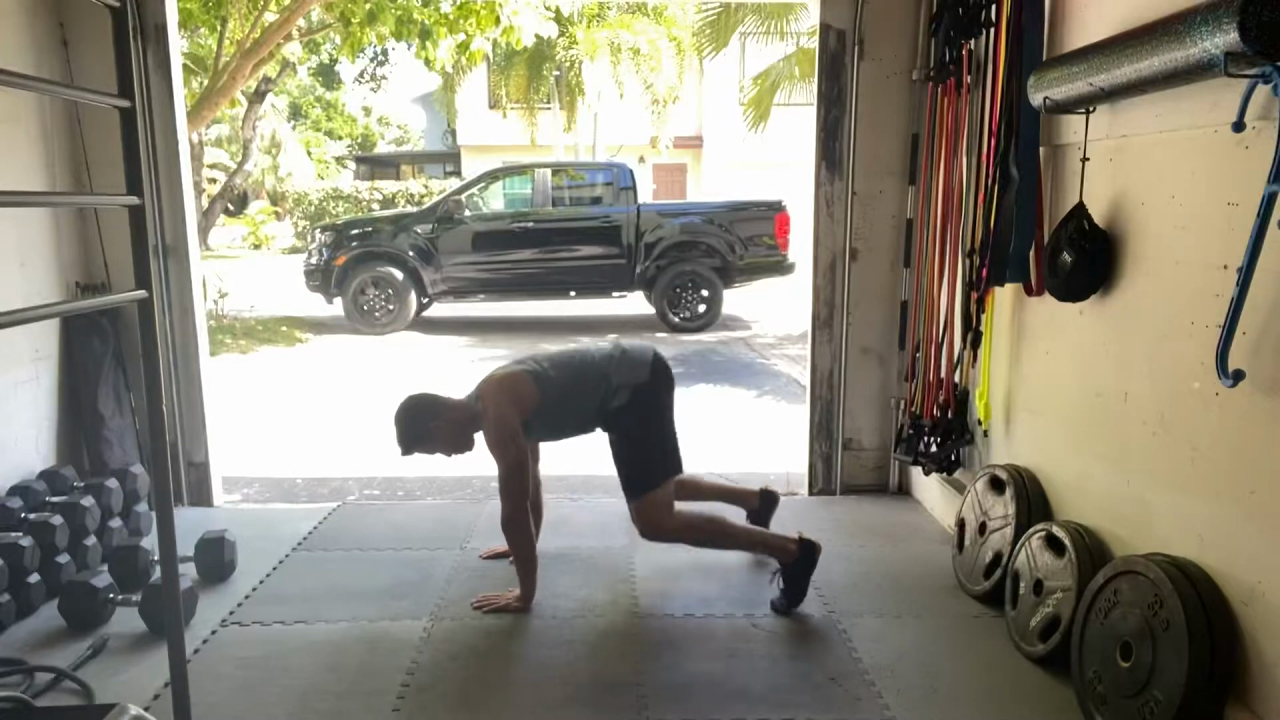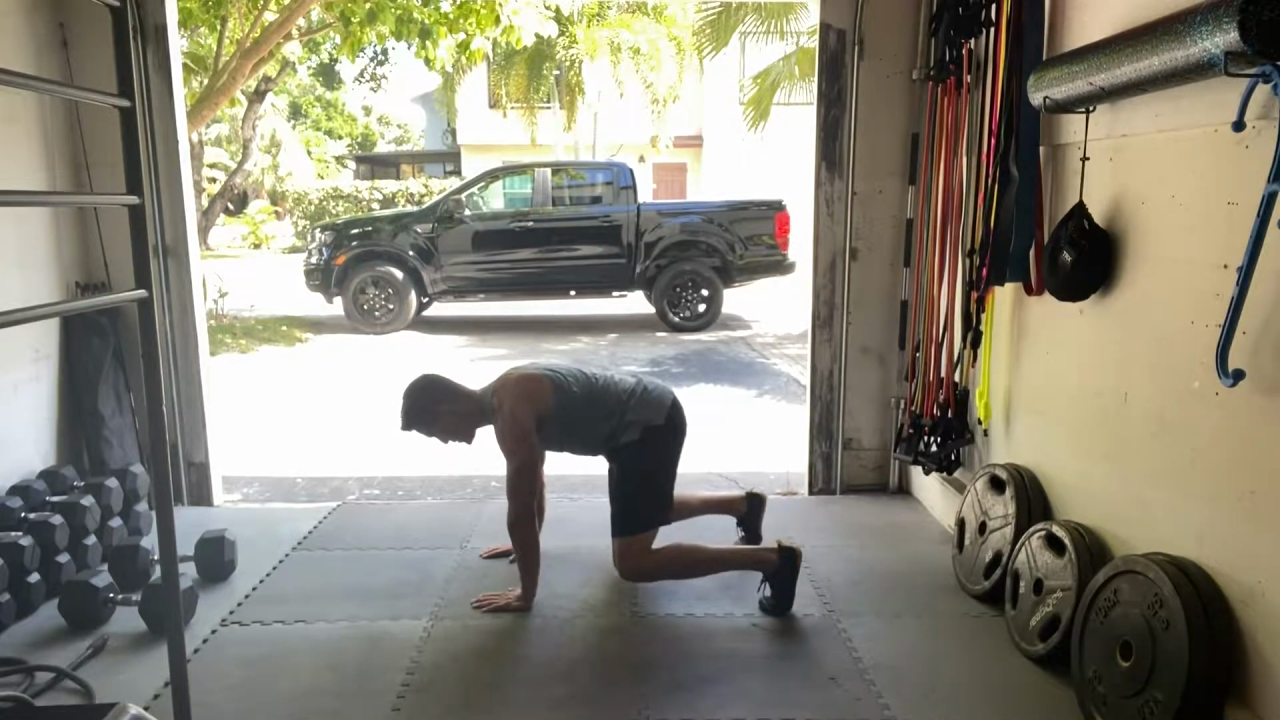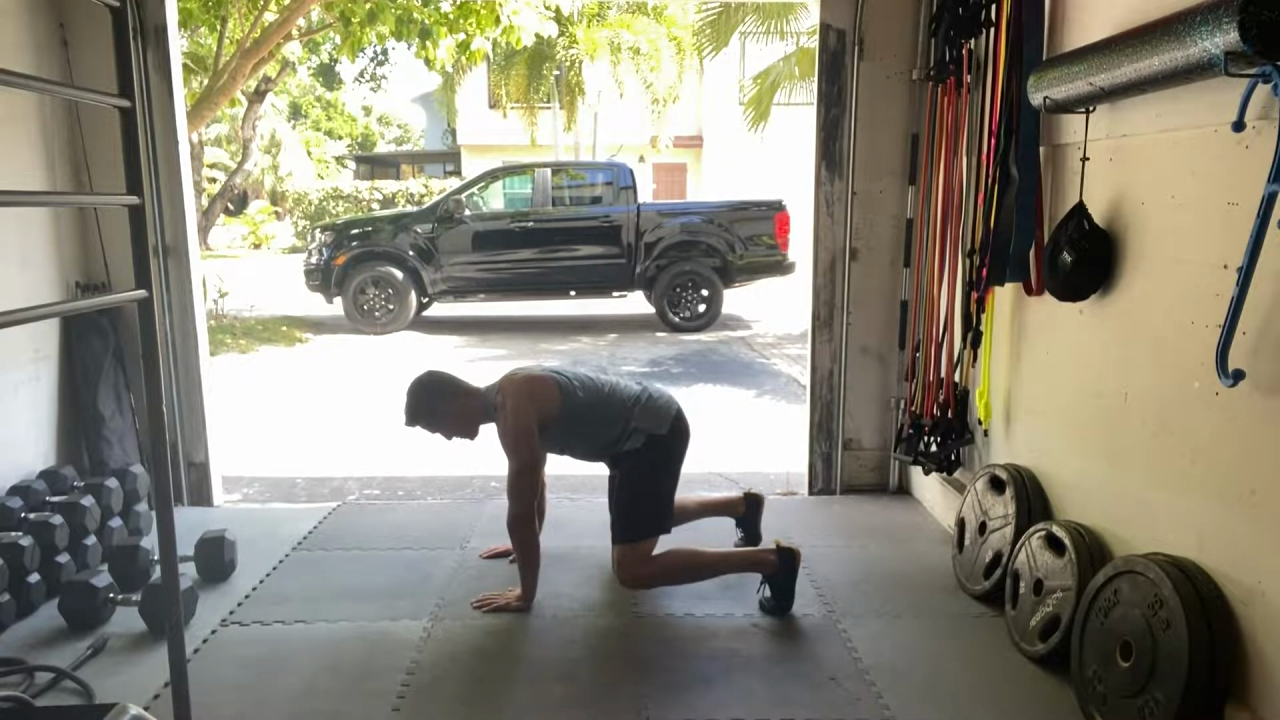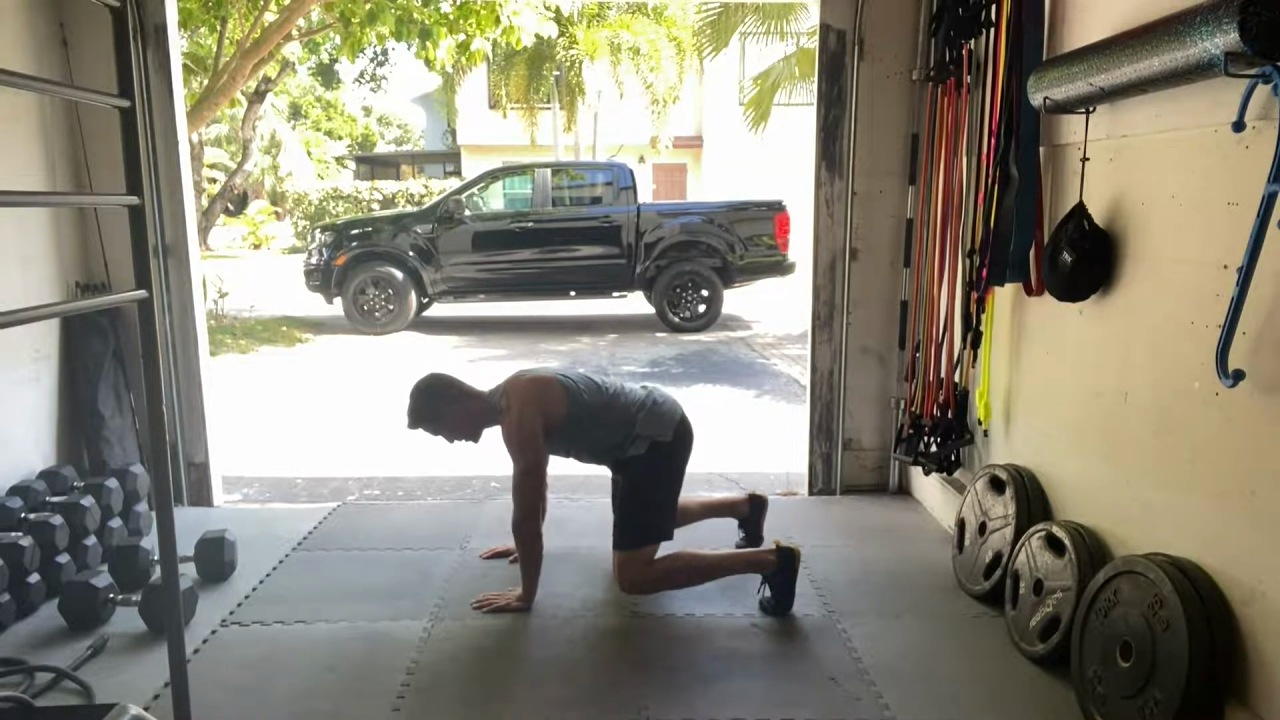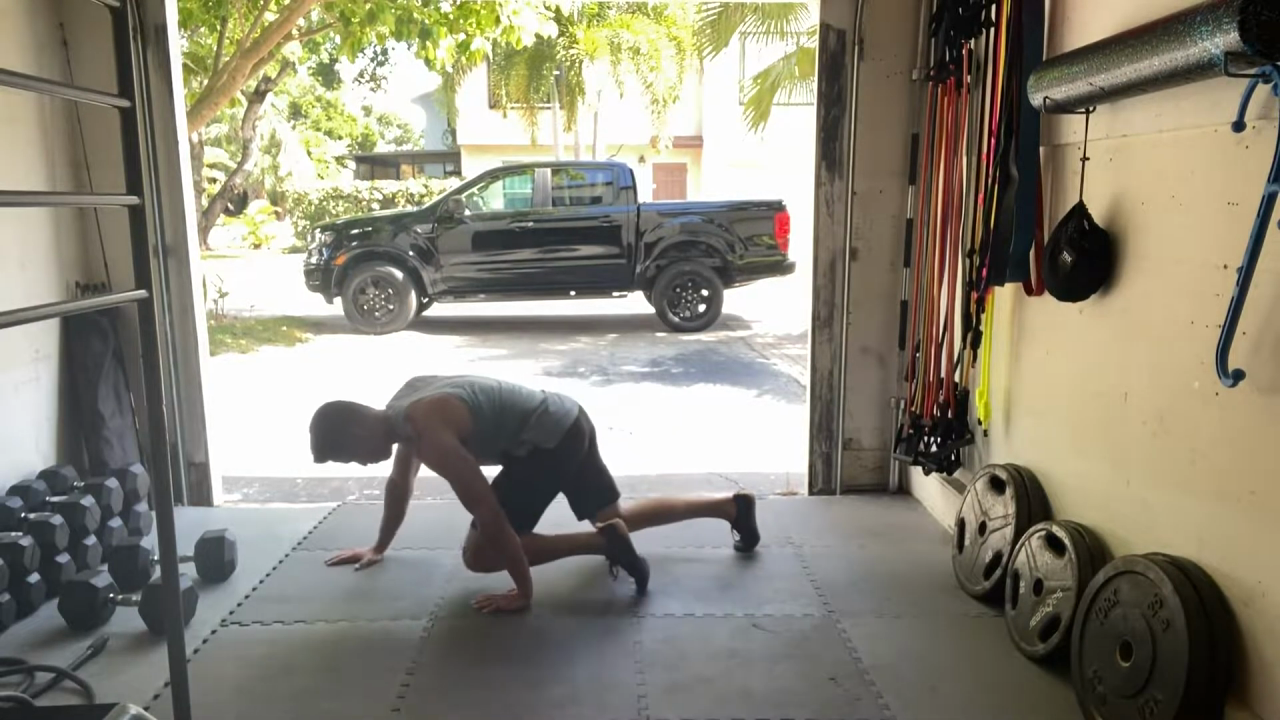
dt=0.7s
person 1, frame 1
left shoulder: (495, 415)
right shoulder: (495, 399)
left elbow: (514, 508)
right elbow: (530, 480)
left wrist: (525, 594)
right wrist: (526, 542)
left hip: (636, 385)
right hip: (636, 379)
left knee: (654, 521)
right knee: (657, 488)
left ankle: (791, 551)
right ankle: (755, 500)
person 1, frame 2
left shoulder: (510, 413)
right shoulder: (506, 395)
left elbow: (520, 510)
right elbow: (534, 482)
left wrist: (526, 594)
right wrist: (528, 542)
left hip: (649, 424)
right hip: (647, 413)
left knee: (632, 563)
right knee: (641, 512)
left ankle: (773, 559)
right ankle: (743, 504)
person 1, frame 3
left shoulder: (513, 413)
right shoulder: (510, 394)
left elbow: (521, 511)
right elbow: (535, 482)
left wrist: (526, 594)
right wrist: (527, 543)
left hip: (653, 432)
right hip: (647, 423)
left knee: (632, 570)
right knee: (637, 518)
left ankle: (771, 560)
right ankle: (741, 505)
person 1, frame 4
left shoulder: (518, 415)
right shoulder: (511, 399)
left elbow: (526, 513)
right elbow: (535, 489)
left wrist: (525, 594)
right wrist: (525, 545)
left hip: (657, 436)
right hip: (654, 423)
left knee: (633, 577)
right knee: (646, 517)
left ankle: (771, 559)
right ankle: (746, 506)
person 1, frame 5
left shoulder: (427, 433)
right shoulder: (404, 408)
left elbow: (490, 514)
right elbow: (400, 483)
left wrist: (523, 592)
right wrist: (378, 547)
left hip: (550, 439)
right hip: (565, 425)
left knee: (478, 554)
right knee: (617, 517)
left ankle: (603, 542)
right ankle: (733, 506)
